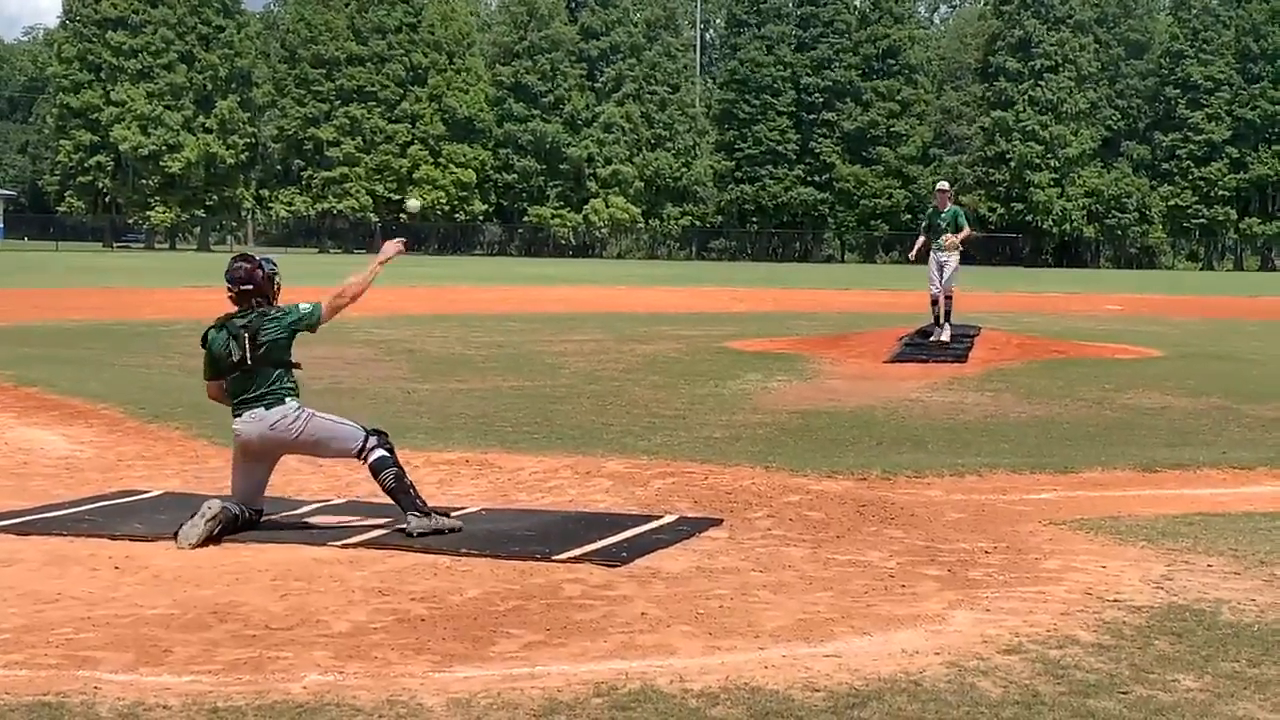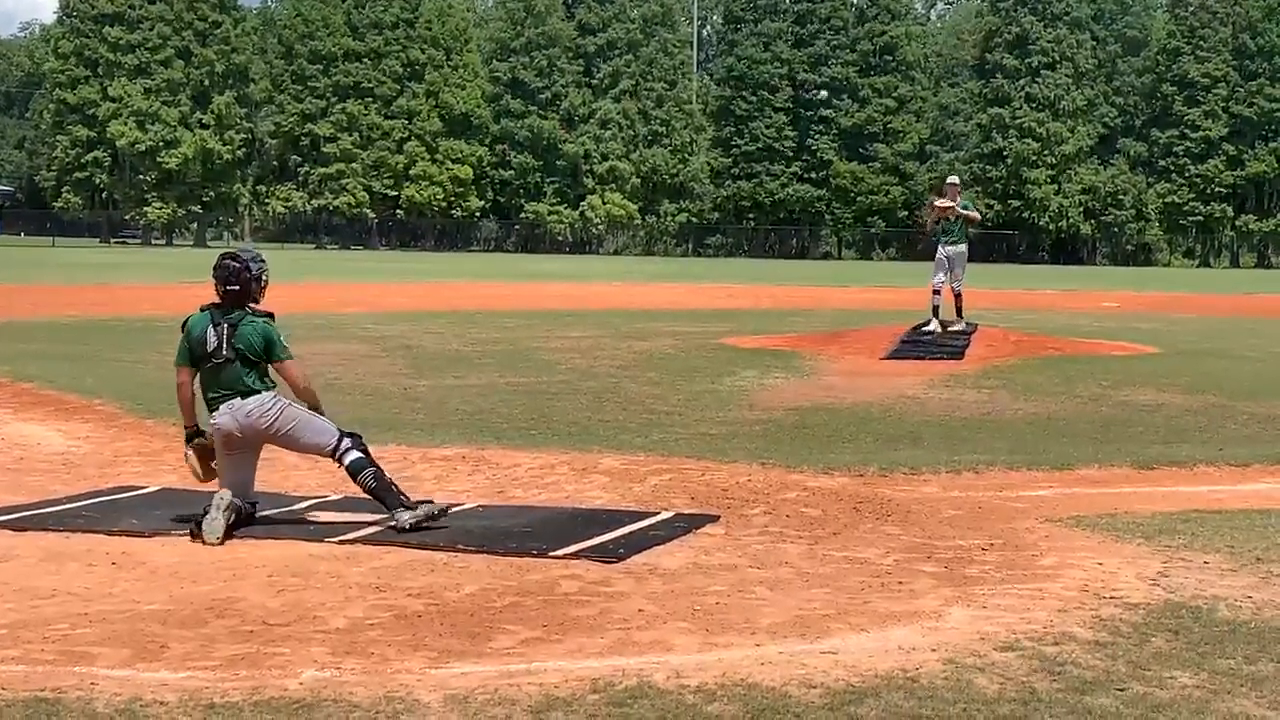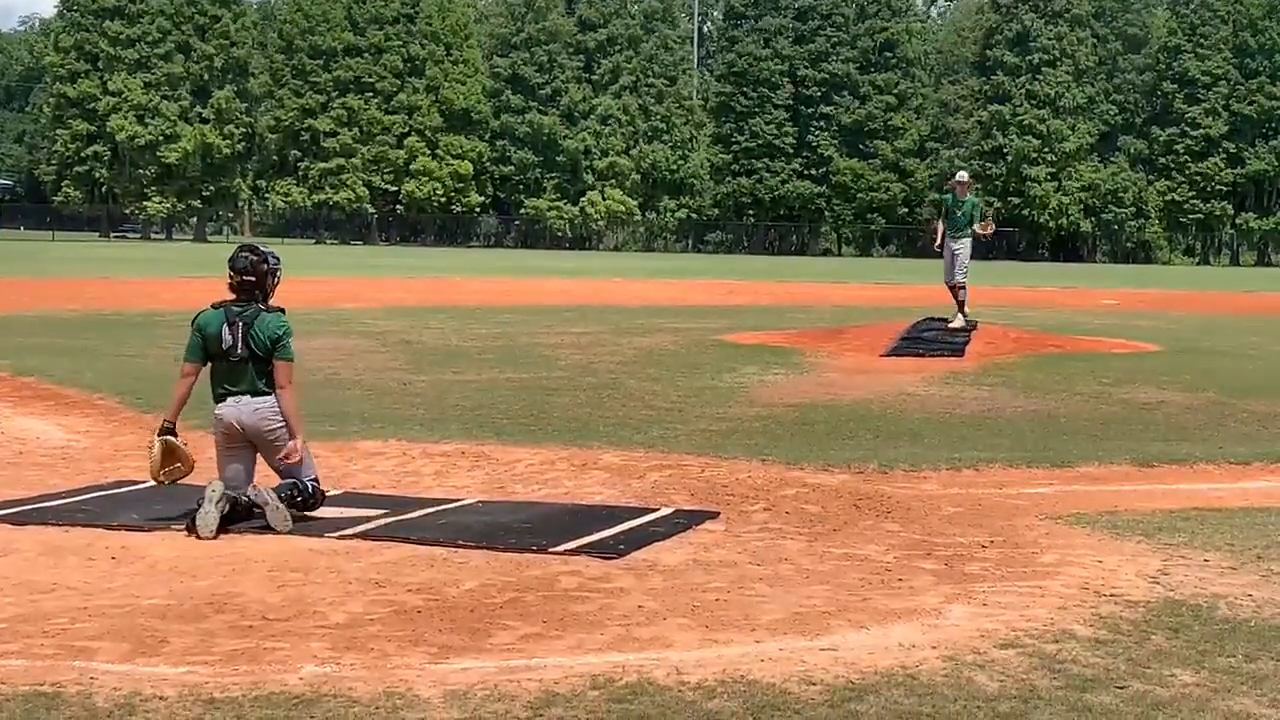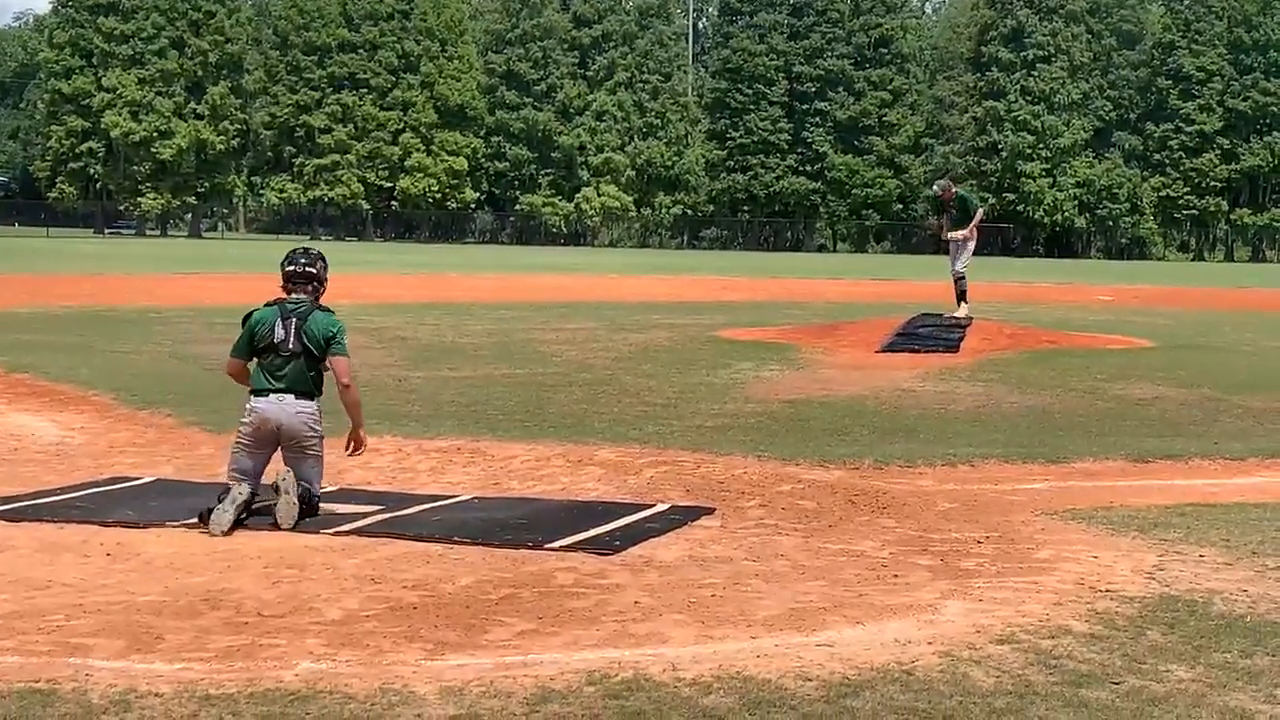
dt=0.5s
person 1, frame 1
left shoulder: (214, 335)
right shoulder: (281, 318)
left elbow: (214, 393)
right elbow: (342, 297)
right wrist: (381, 259)
left hip: (245, 428)
right hip: (287, 417)
left knee: (247, 511)
right knee: (373, 442)
left ankle: (215, 519)
right ankle: (417, 514)
person 1, frame 2
left shoulder: (195, 323)
right shoulder: (261, 327)
left elbow: (183, 383)
right elbow: (298, 383)
left wrist: (192, 429)
right wrist: (317, 408)
left hip: (223, 421)
right hip: (264, 407)
left knee: (243, 506)
right knee: (346, 445)
left ankle: (224, 507)
right ankle: (402, 509)
person 1, frame 3
left shoulder: (207, 320)
right shoulder: (276, 323)
left elbow: (187, 376)
right elbow: (284, 385)
left wrist: (168, 424)
right wrist: (297, 435)
left hip: (226, 414)
right hip: (267, 410)
left knee: (239, 501)
right knee: (308, 492)
left ankle: (223, 502)
right ankle: (278, 495)
person 1, frame 4
left shoulder: (259, 317)
right shoulder: (328, 323)
left elbow: (234, 369)
right elbow: (345, 382)
right wrist: (358, 427)
left hip: (259, 408)
right hip: (303, 412)
left knee: (238, 485)
right knee: (308, 500)
left ankle: (237, 499)
right ankle: (295, 492)
